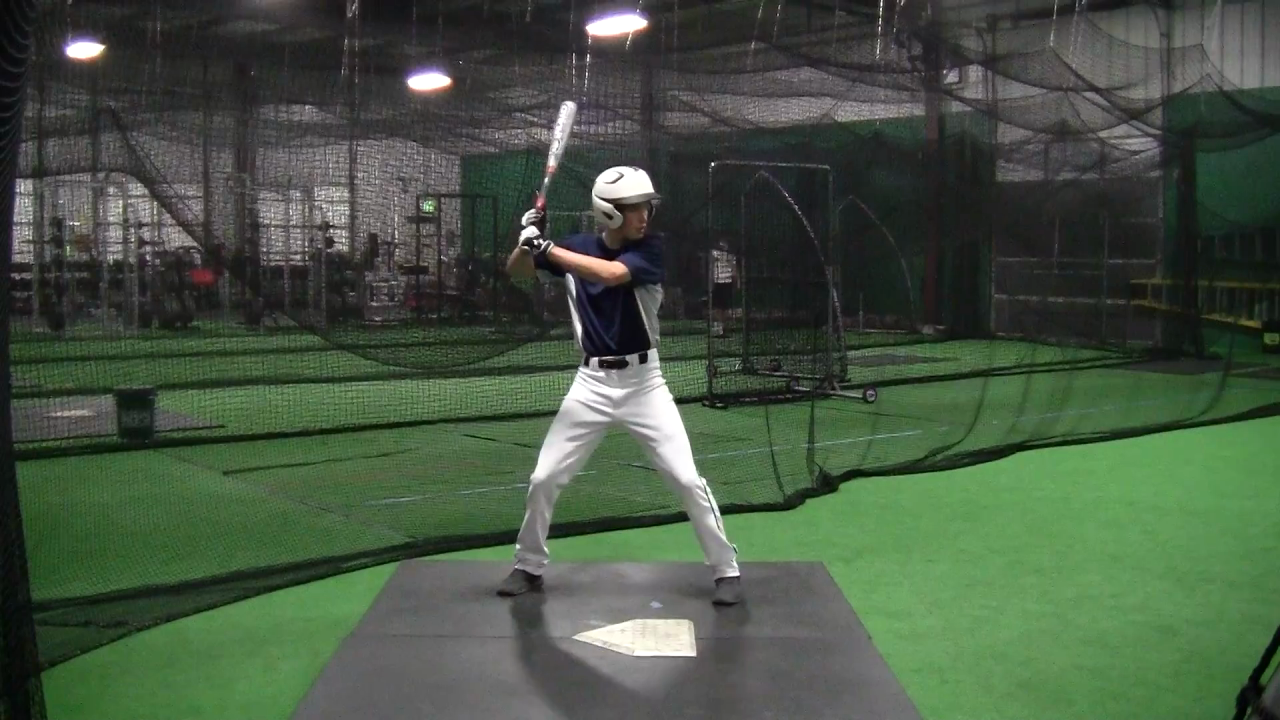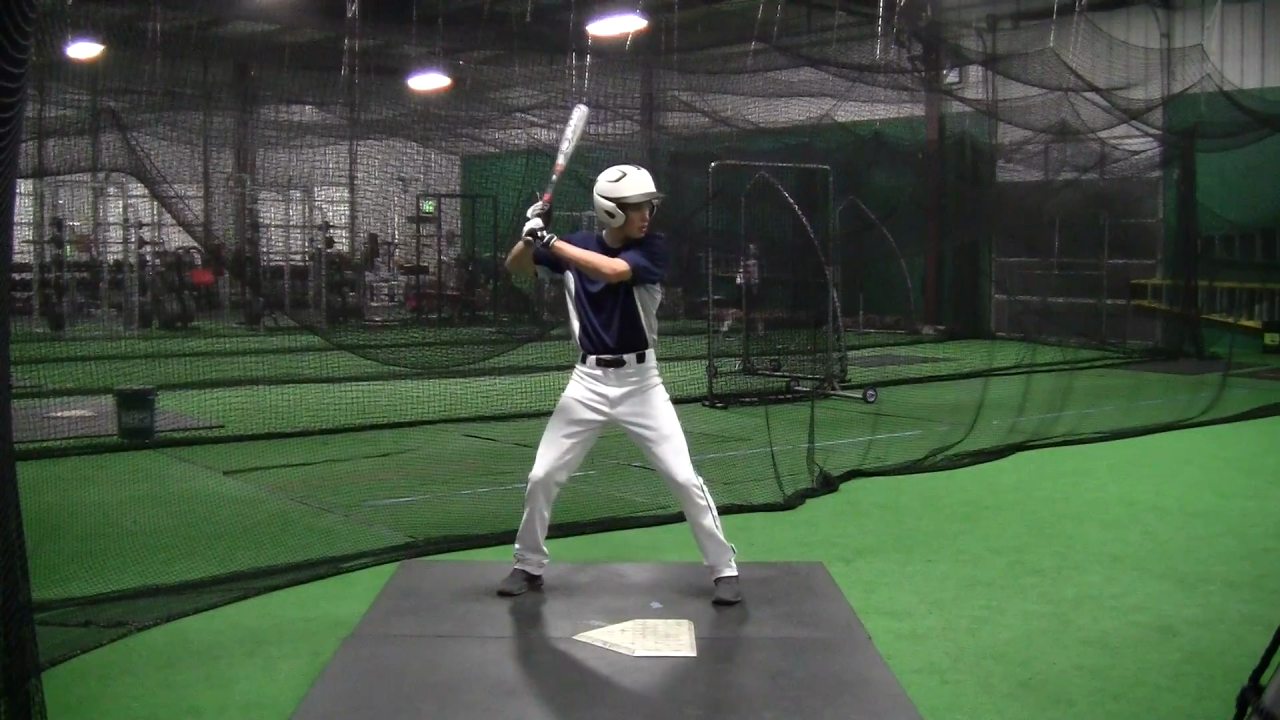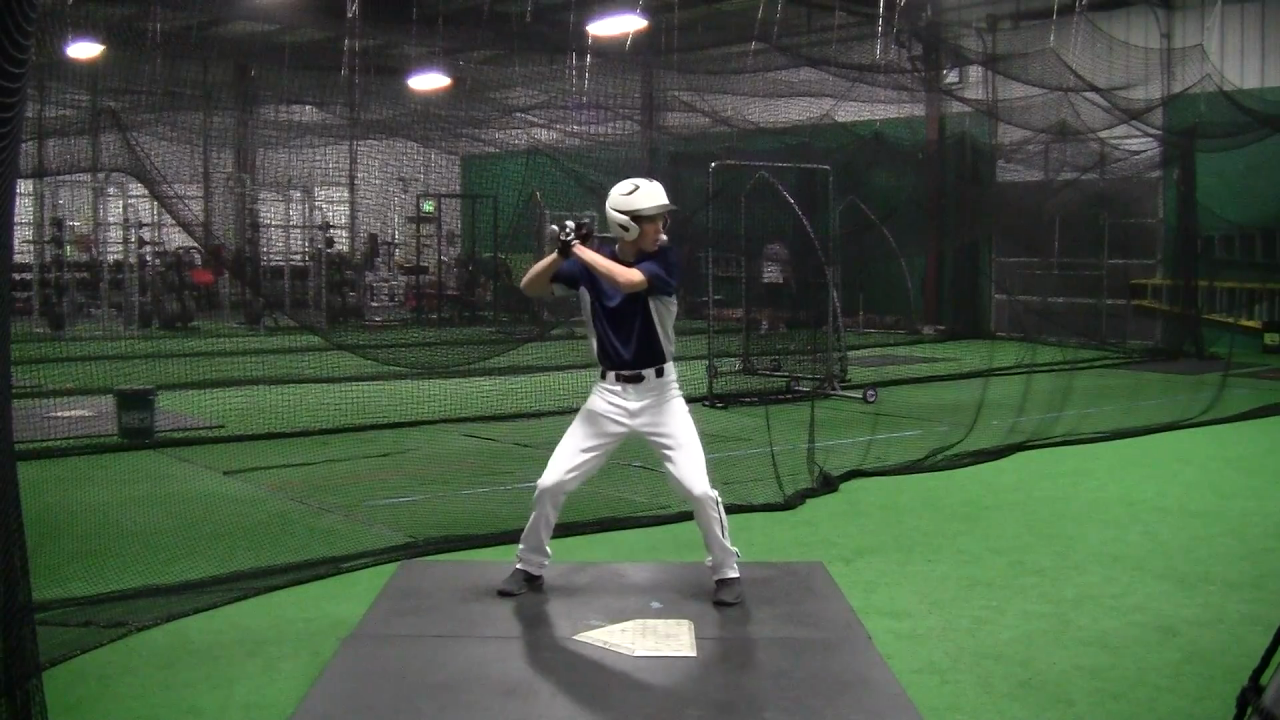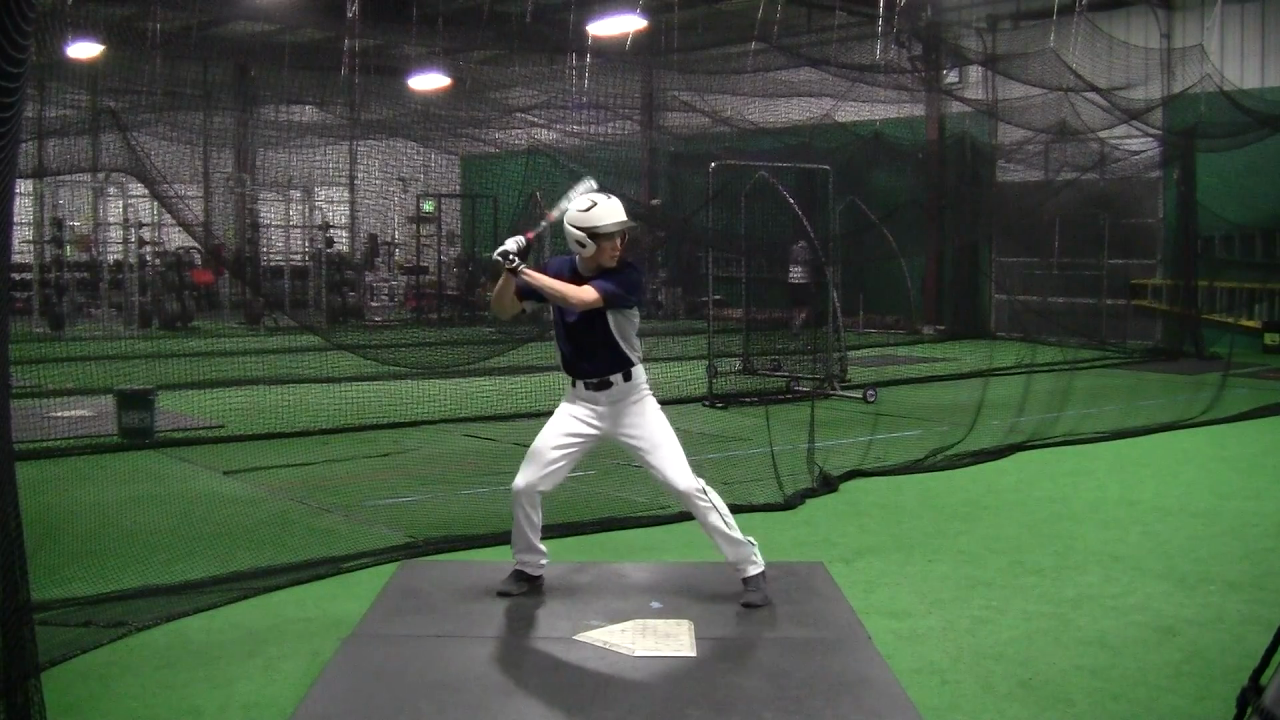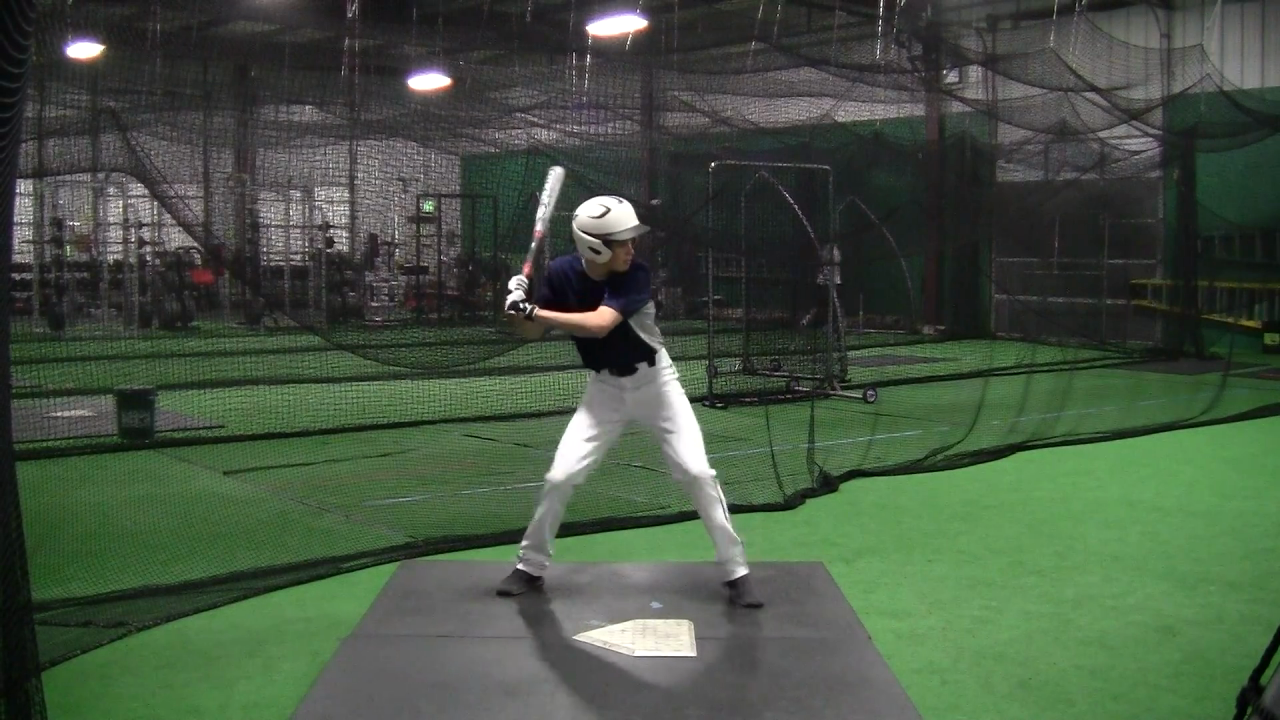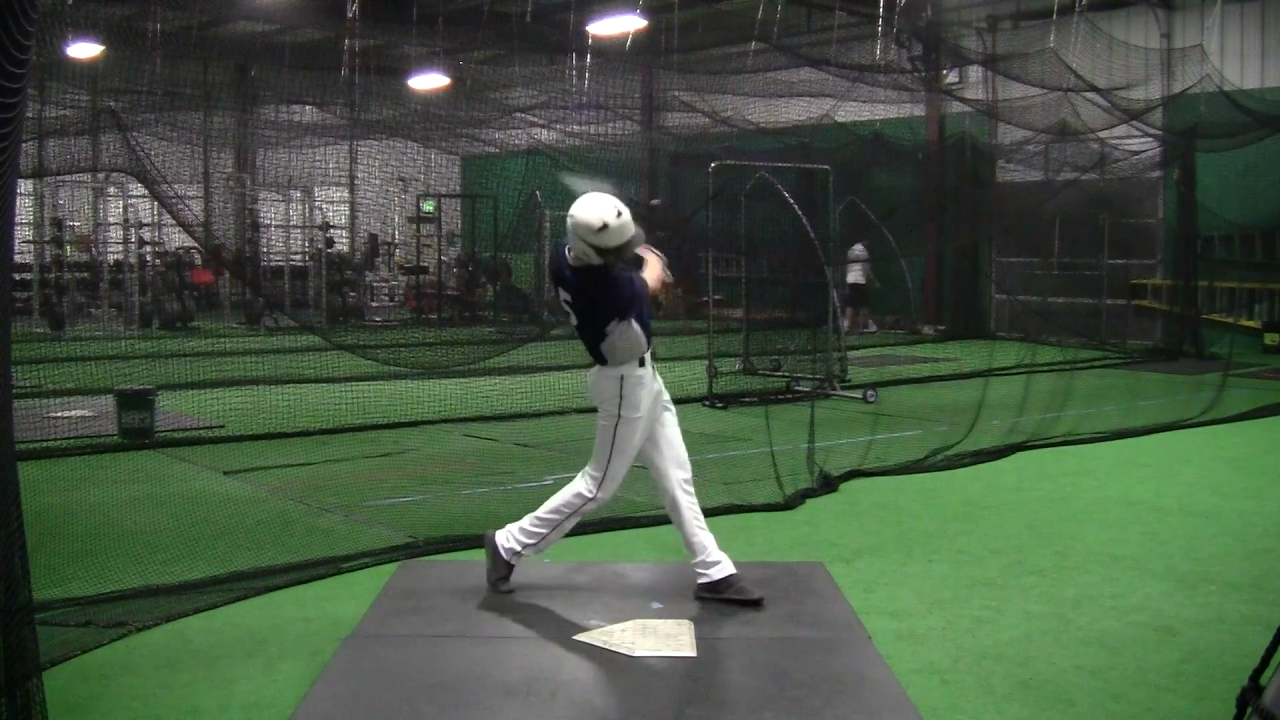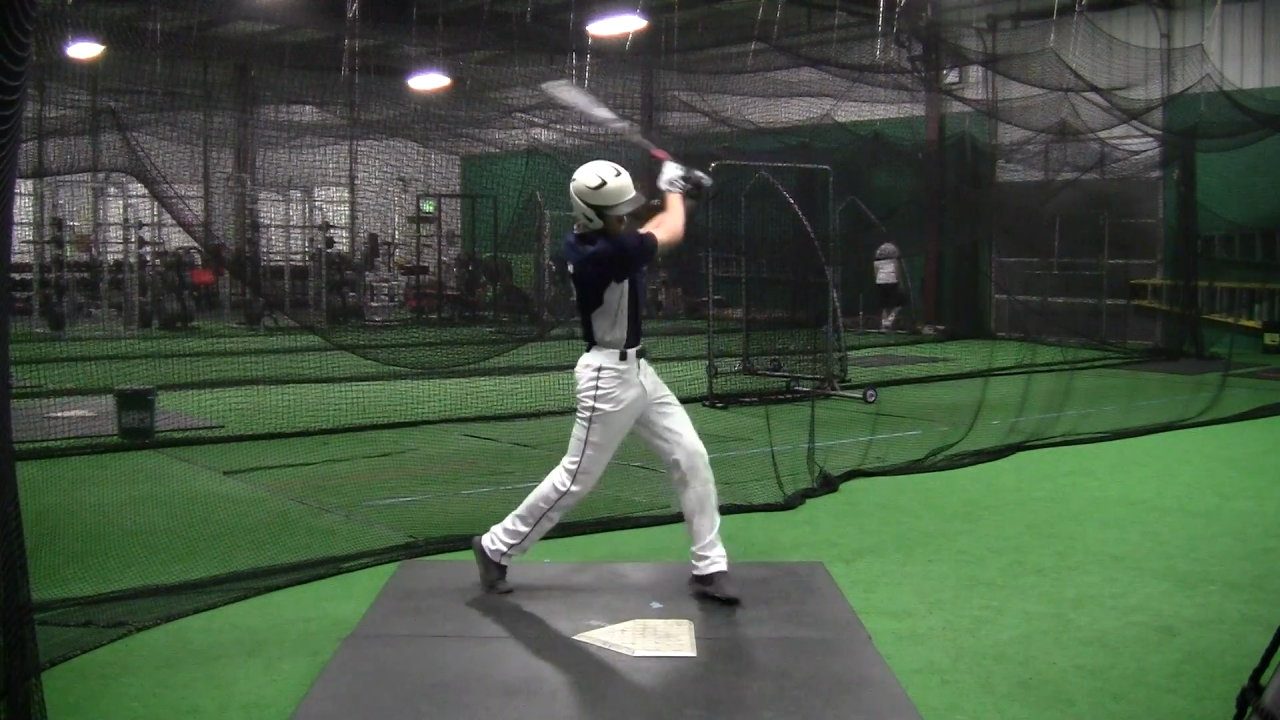
dt=0.4s
person 1, frame 1
left shoulder: (651, 249)
right shoulder: (578, 246)
left elbow: (610, 273)
right elbow: (515, 271)
left wrist: (545, 246)
right wrist: (527, 237)
left hip: (642, 381)
right hip: (591, 382)
left knee: (687, 480)
right knee: (544, 478)
left ankle: (726, 569)
right ankle: (529, 565)
person 1, frame 2
left shoulder: (653, 248)
right shoulder: (577, 243)
left elbow: (613, 270)
right elbow: (515, 267)
left wrist: (550, 240)
right wrist: (531, 232)
left hip: (640, 380)
right hip: (588, 381)
left knee: (684, 479)
right knee: (542, 477)
left ankle: (724, 568)
right ankle: (528, 565)
person 1, frame 3
left shoulder: (666, 261)
right shoulder: (591, 261)
left elbow: (629, 280)
right elbow: (529, 288)
left wrist: (574, 249)
right wrist: (561, 251)
left hip: (660, 393)
right hip: (609, 395)
left knee: (699, 490)
right knee: (551, 485)
left ankle: (726, 571)
right ankle: (530, 565)
person 1, frame 4
left shoulder: (627, 276)
right shoulder: (556, 269)
left elbow: (580, 299)
right elbow: (502, 311)
left wrist: (522, 271)
right wrist: (508, 272)
left hip: (629, 397)
right hip: (579, 400)
left knee: (685, 484)
right knee: (525, 485)
left ankle: (751, 568)
right ankle: (528, 567)
person 1, frame 5
left shoulder: (637, 275)
right shoulder: (563, 273)
left elbow: (600, 325)
right elbow: (540, 332)
left wrist: (533, 316)
right wrist: (521, 307)
left hip: (655, 378)
right hip: (607, 386)
left knee: (695, 469)
right knee: (561, 478)
left ankle: (733, 570)
right ankle: (530, 566)
person 1, frame 6
left shoulder: (563, 256)
right shoulder: (606, 284)
right elbow: (655, 280)
right wrist: (653, 260)
left hip: (637, 376)
right hip: (625, 383)
left knee: (675, 474)
right knee: (597, 486)
left ankle: (713, 572)
right ankle: (508, 545)
person 1, frame 7
left shoulder: (585, 240)
right shoulder: (599, 252)
left elbow: (645, 238)
right elbow: (668, 234)
left wrist: (675, 187)
right wrist: (673, 189)
left hip: (636, 367)
right hip: (609, 375)
left knee: (692, 457)
right knee: (575, 479)
left ankle: (708, 566)
right ankle: (495, 547)
